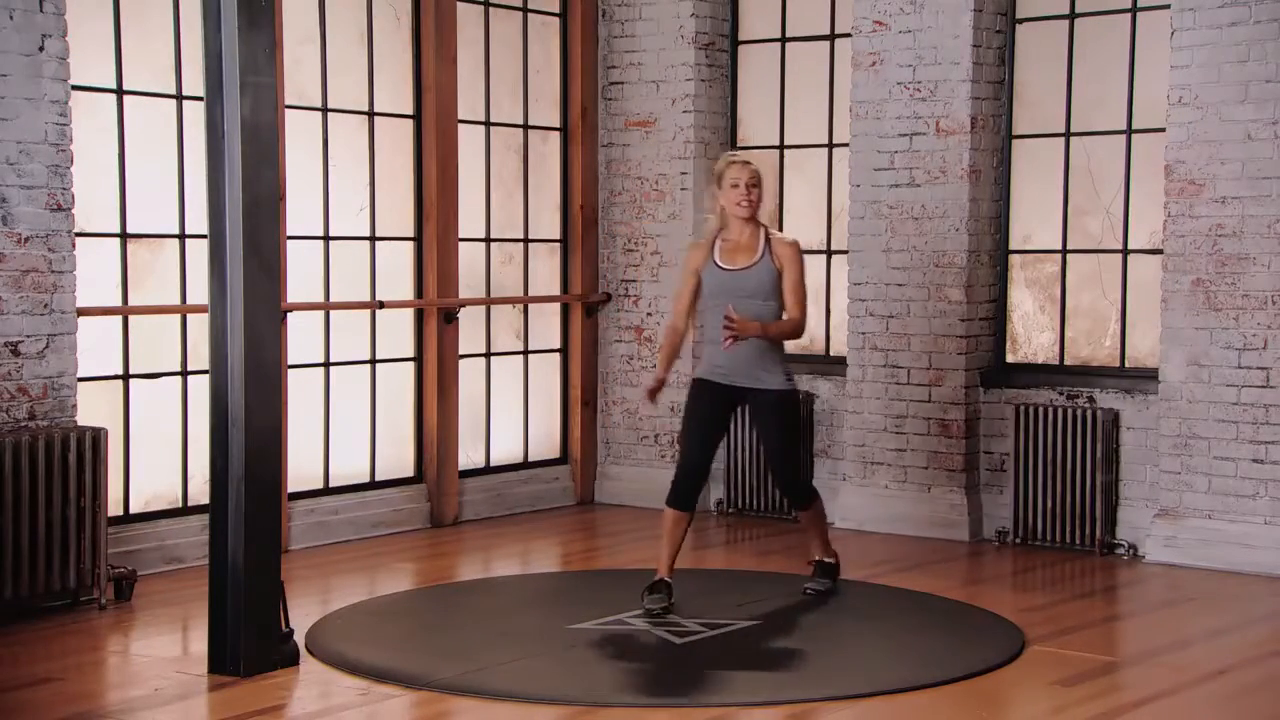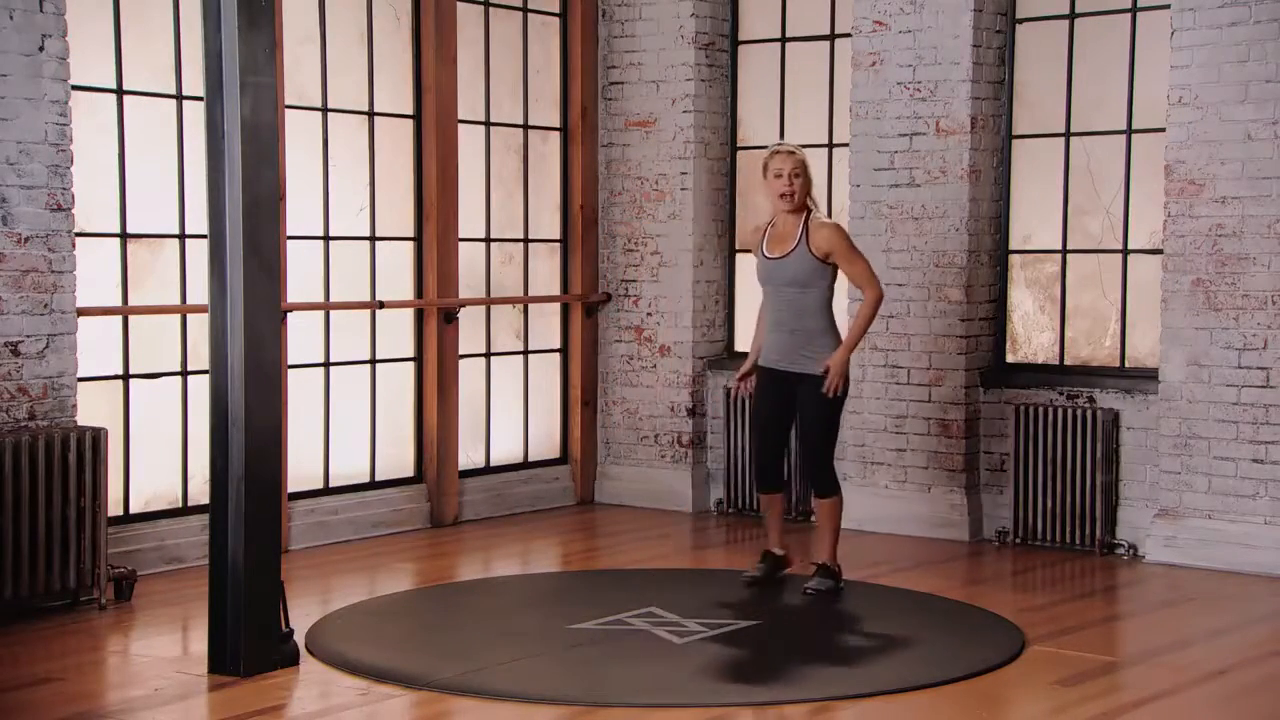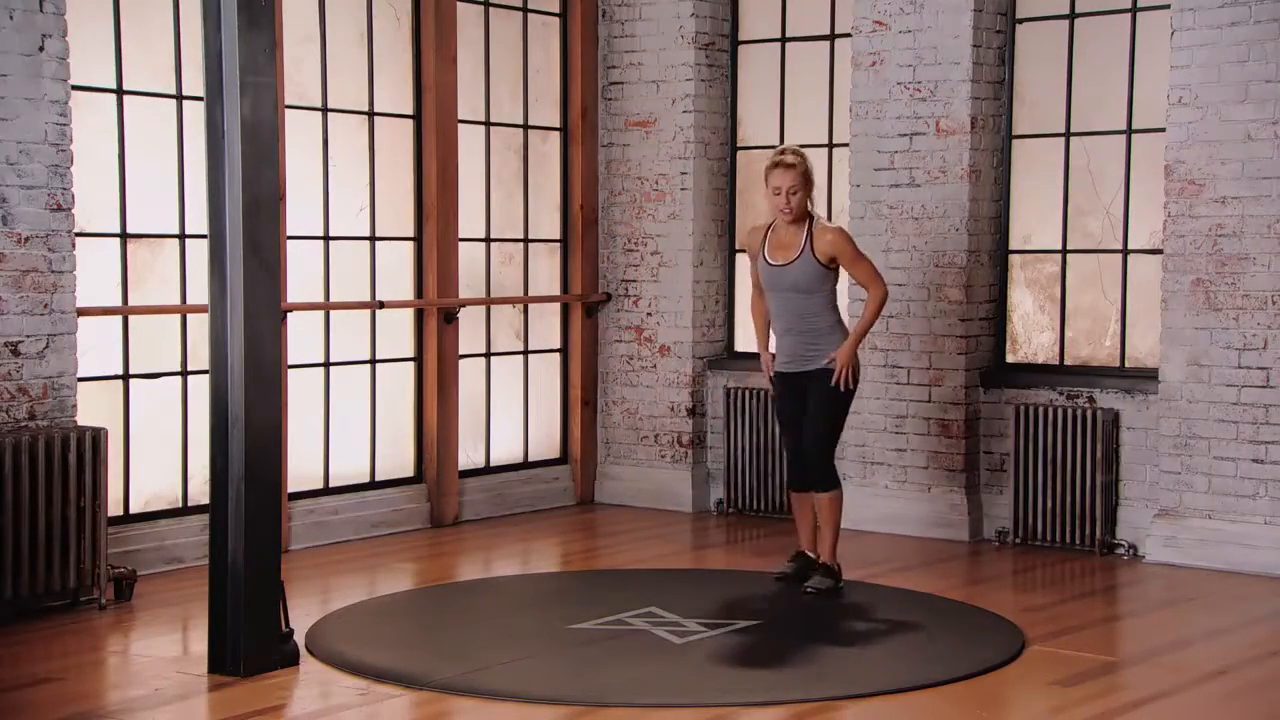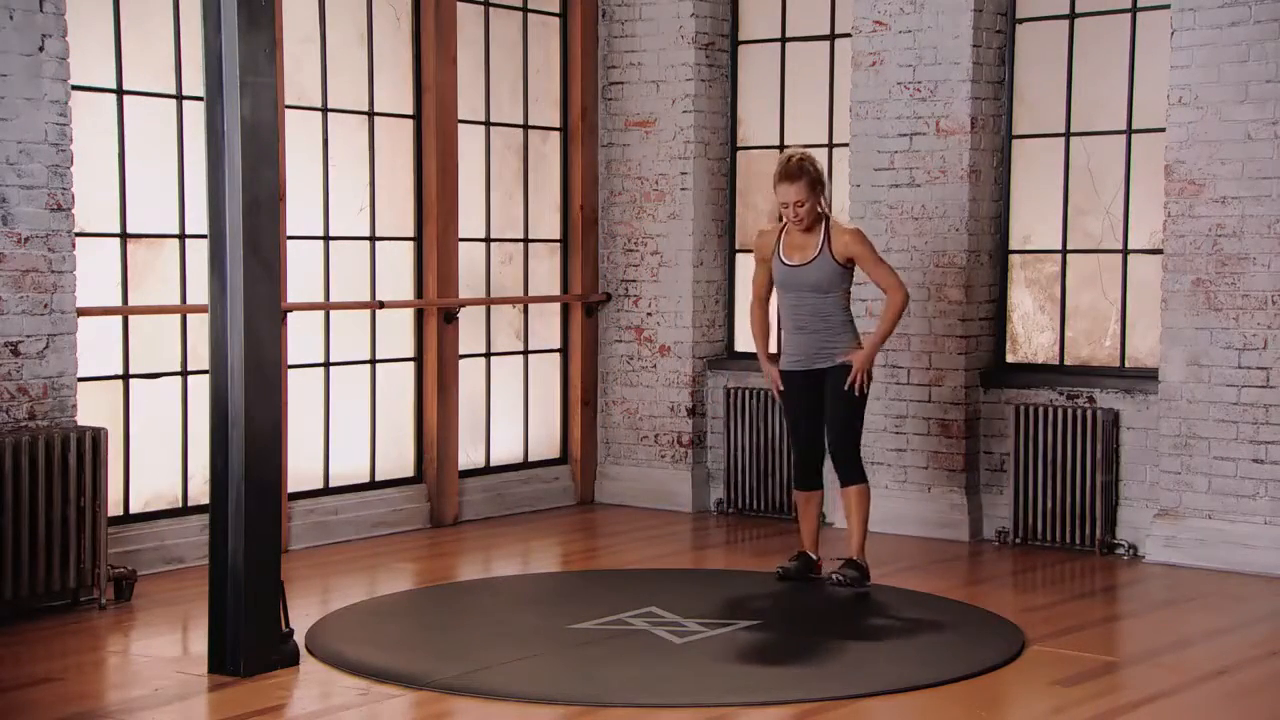
dt=0.4s
person 1, frame 1
left shoulder: (784, 250)
right shoulder: (701, 254)
left elbow: (796, 320)
right elbow: (680, 321)
left wrist: (758, 329)
right wrist: (662, 369)
left hip: (771, 382)
right hip: (715, 378)
left knee: (789, 479)
right knee: (688, 476)
left ankle: (825, 558)
right ankle: (663, 579)
person 1, frame 2
left shoulder: (825, 233)
right shoulder: (760, 236)
left elbow: (872, 292)
left wrist: (845, 351)
right wrist: (752, 357)
left hip: (818, 369)
right hip: (773, 368)
left knee: (815, 464)
right knee: (764, 461)
left ankle: (827, 564)
right ankle: (775, 552)
person 1, frame 3
left shoulder: (829, 239)
right shoulder: (757, 240)
left elbow: (877, 290)
left wrist: (851, 345)
right wrist: (764, 350)
left hip: (830, 365)
right hip: (788, 368)
left knee: (819, 458)
right knee: (797, 462)
left ankle: (829, 563)
right ankle: (806, 552)
person 1, frame 4
left shoulder: (845, 238)
right shoulder: (768, 242)
left elbow: (896, 293)
right elbow: (760, 303)
left wrist: (870, 350)
right wrist: (764, 360)
left hip: (842, 363)
right hip: (795, 367)
left knee: (843, 451)
right knee: (805, 459)
left ankle: (857, 559)
right ankle: (808, 554)
